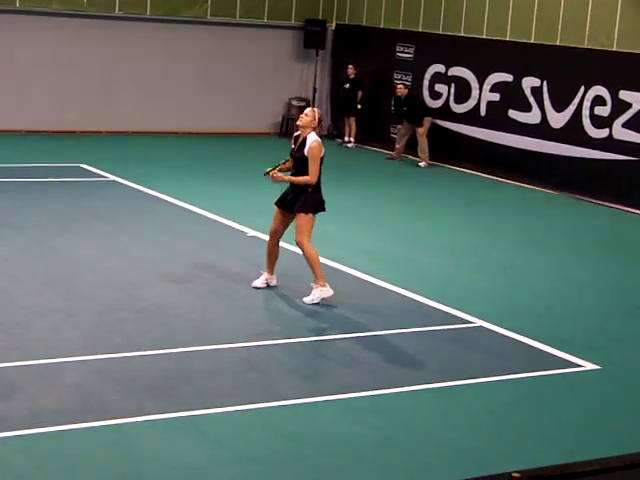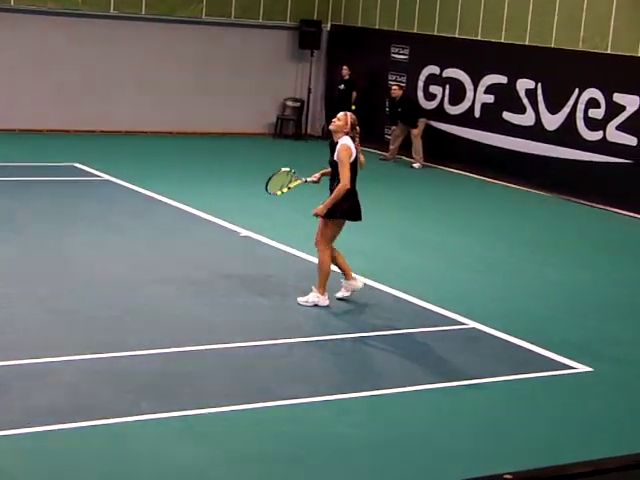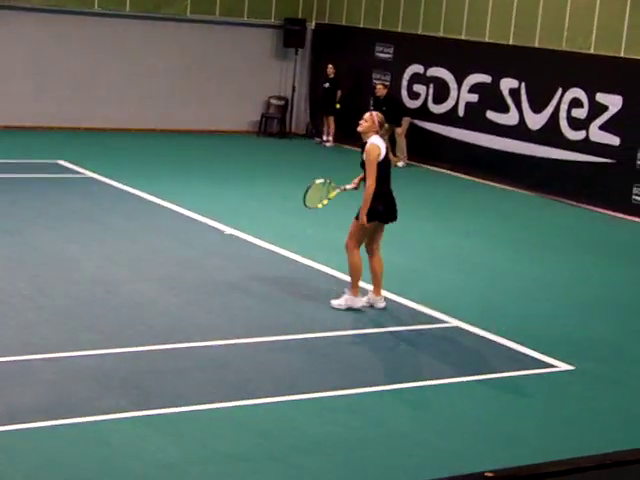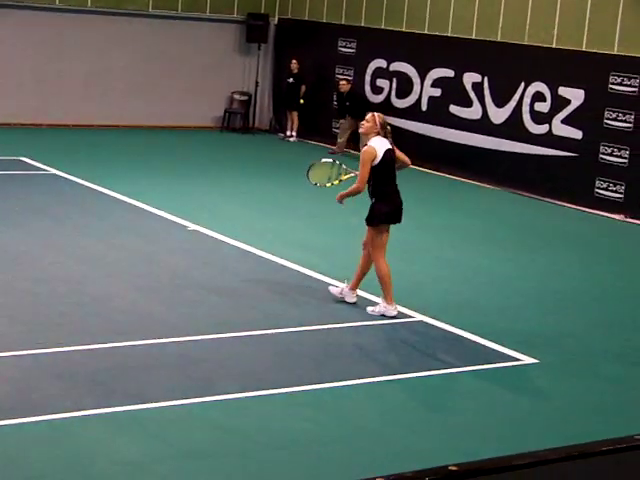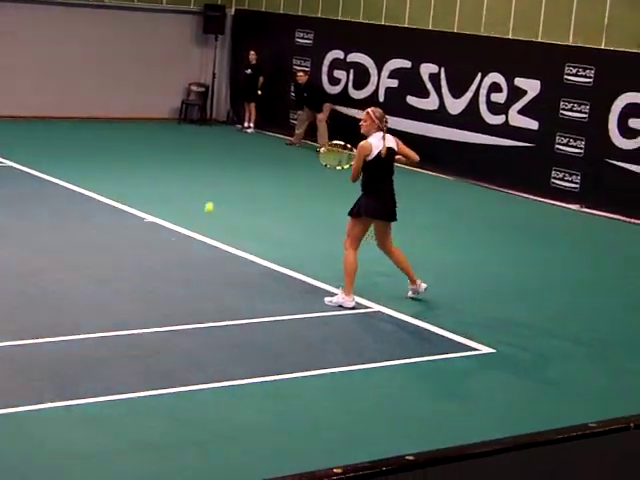
dt=0.4s
person 1, frame 1
left shoulder: (314, 143)
right shoulder: (296, 137)
left elbow: (312, 179)
left wrist: (284, 178)
right wrist: (279, 169)
left hip: (308, 195)
right hip: (293, 192)
left knee: (302, 241)
right knee: (274, 233)
left ankle: (322, 286)
right ankle: (269, 276)
person 1, frame 2
left shoulder: (344, 147)
right shoulder: (341, 143)
left elbow: (345, 184)
left wrist: (324, 206)
right wrist: (322, 173)
left hip: (342, 202)
right hip: (340, 200)
left knee: (322, 246)
right knee: (323, 244)
left ankle: (320, 294)
right ankle: (350, 280)
person 1, frame 3
left shoulder: (371, 146)
right shoulder: (378, 143)
left elbow: (371, 185)
left wrist: (363, 213)
right wrist: (360, 179)
left hip: (377, 203)
right hip: (386, 201)
left knee: (352, 245)
right knee: (372, 248)
left ankle: (353, 296)
right ankle: (376, 296)
person 1, frame 4
left shoulder: (369, 149)
right shoulder: (386, 143)
left elbow: (359, 187)
right elbow: (406, 162)
left wrist: (342, 195)
left hip: (382, 204)
right hip: (392, 200)
left knee: (377, 254)
right knee: (368, 246)
left ankle: (389, 304)
right ankle: (351, 290)
person 1, frame 5
left shoulder: (365, 145)
right shoulder: (392, 141)
left elbow: (354, 178)
right elbow: (415, 159)
left hip: (370, 200)
right hip: (387, 199)
left knee: (350, 246)
right knee: (386, 245)
left ankle: (347, 296)
right ankle: (415, 283)
